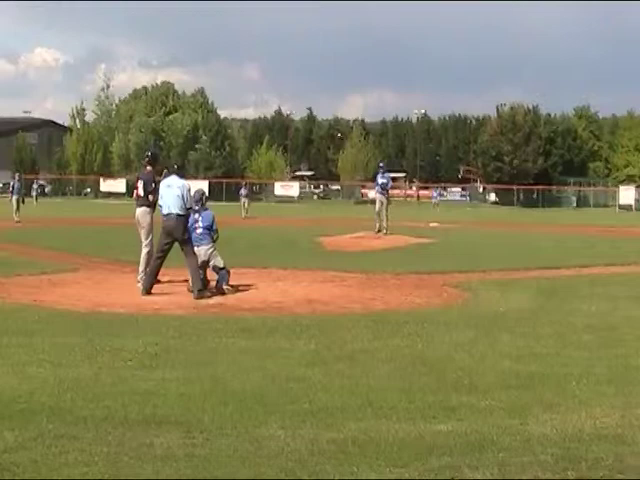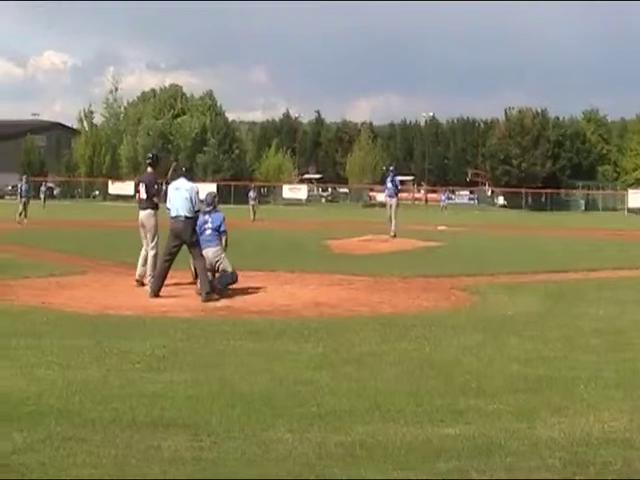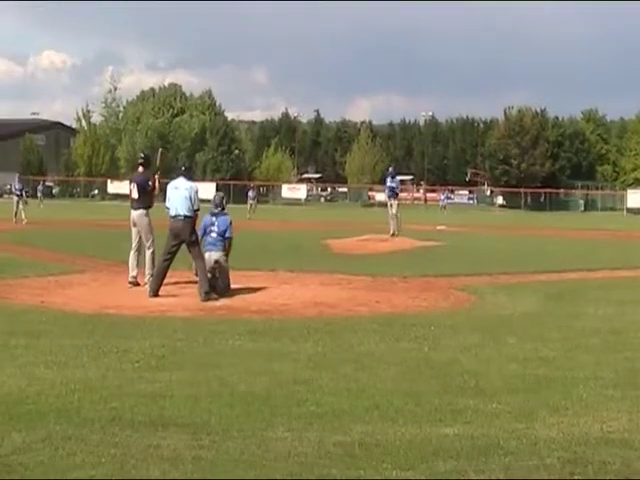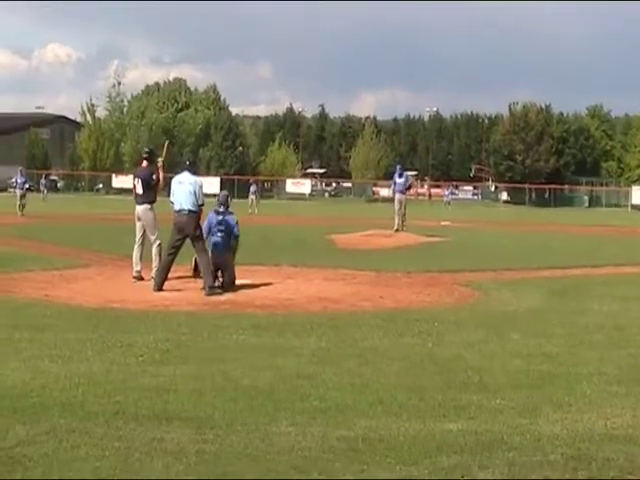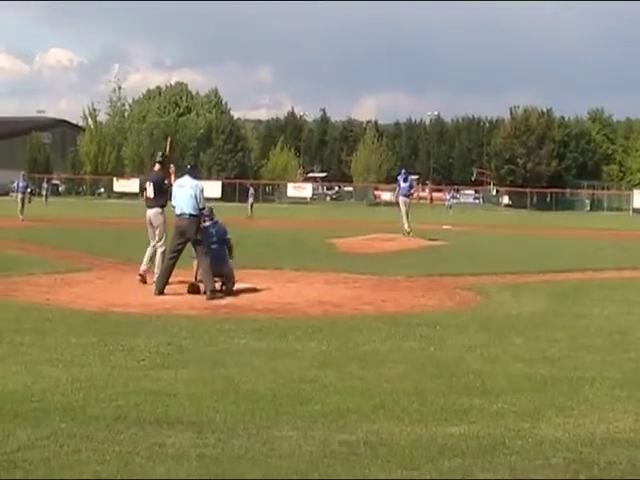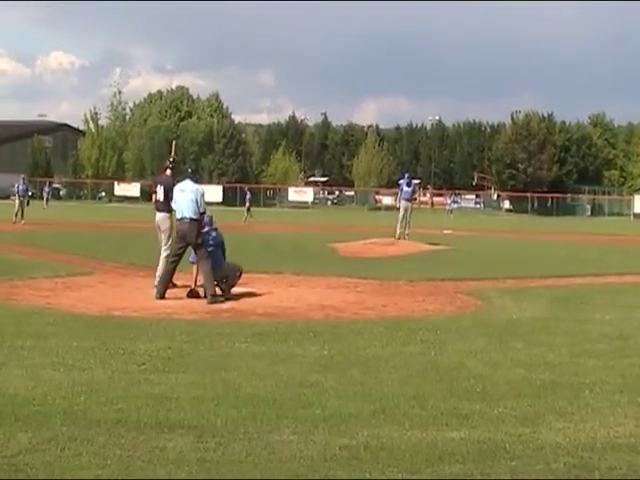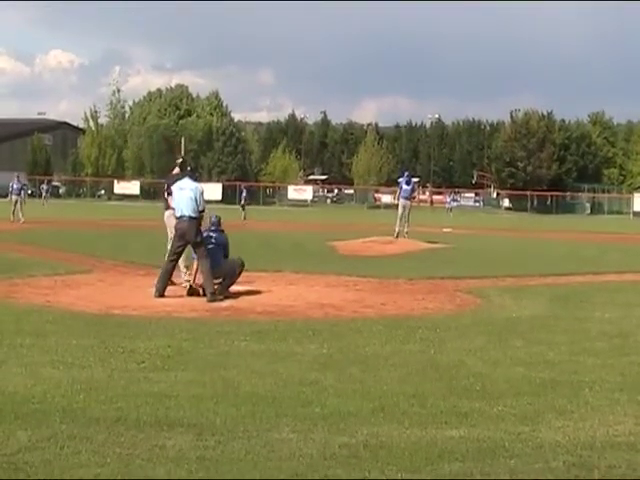
dt=0.4s
person 1, frame 1
left shoulder: (163, 183)
right shoulder: (184, 184)
left elbow: (160, 204)
right elbow: (188, 208)
left wrist: (167, 216)
right wrist: (187, 221)
left hip: (166, 221)
right hip: (179, 221)
left knee: (159, 255)
right knee: (190, 255)
left ankle: (146, 287)
right ankle: (198, 290)
person 1, frame 2
left shoulder: (171, 186)
right shoulder: (192, 187)
left elbow: (169, 207)
right elbow: (196, 210)
left wrist: (174, 218)
right wrist: (193, 224)
left hip: (174, 224)
right hip: (187, 224)
left knee: (167, 258)
right knee: (198, 258)
left ankle: (154, 290)
right ankle: (206, 292)
person 1, frame 3
left shoulder: (170, 185)
right shoulder: (191, 186)
left elbow: (168, 206)
right elbow: (195, 210)
left wrist: (174, 218)
left hip: (173, 223)
right hip: (187, 223)
left knee: (166, 257)
right knee: (198, 257)
left ankle: (153, 289)
right ankle: (205, 292)
person 1, frame 4
left shoulder: (175, 180)
right shoulder: (196, 181)
left elbow: (172, 201)
right elbow: (200, 204)
left wrist: (178, 212)
right wrist: (197, 218)
left hip: (178, 217)
right hip: (191, 218)
left knee: (171, 251)
right knee: (202, 252)
left ankle: (157, 284)
right ankle: (209, 286)
person 1, frame 5
left shoulder: (176, 183)
right shoulder: (197, 184)
left elbow: (174, 204)
right elbow: (201, 208)
left wrist: (180, 215)
right wrist: (199, 221)
left hip: (179, 221)
right hip: (192, 221)
left knee: (172, 255)
right knee: (202, 256)
left ankle: (159, 287)
right ankle: (210, 290)
person 1, frame 6
left shoulder: (177, 188)
right shoulder: (198, 189)
left elbow: (174, 208)
right elbow: (202, 212)
left wrist: (181, 220)
right wrist: (200, 225)
left hip: (180, 225)
right hip: (193, 225)
left knee: (172, 259)
right knee: (203, 259)
left ankle: (160, 291)
right ankle: (211, 295)
person 1, frame 7
left shoulder: (175, 186)
right shoulder: (197, 187)
left elbow: (174, 206)
right elbow: (201, 211)
left wrist: (180, 217)
right wrist: (198, 224)
left hip: (179, 224)
right hip: (192, 224)
left knee: (172, 257)
right knee: (203, 257)
left ankle: (159, 290)
right ankle: (210, 293)
person 2, frame 1
left shoulder: (139, 175)
right shoulder: (151, 176)
left elbow: (134, 195)
right elbow: (151, 198)
right wrist: (157, 195)
left hip: (138, 210)
right hip: (146, 211)
left knee: (146, 244)
right knee: (147, 245)
left ankle: (148, 274)
right ankle: (142, 278)
person 2, frame 2
left shoulder: (141, 178)
right shoulder: (153, 178)
left elbow: (137, 197)
right elbow: (156, 199)
right wrist: (162, 192)
left hip: (141, 213)
right hip: (150, 213)
left knee: (145, 246)
right knee: (152, 247)
left ankle: (139, 276)
right ankle: (150, 280)
person 2, frame 3
left shoulder: (133, 177)
right shoulder: (146, 176)
left elbow: (131, 195)
right elbow: (155, 192)
right wrist: (156, 180)
left hip: (133, 212)
right hip: (142, 212)
left knee: (135, 247)
right knee: (149, 247)
left ankle: (132, 278)
right ankle: (149, 278)
person 2, frame 4
left shoulder: (136, 172)
right shoulder: (150, 171)
left elbow: (134, 191)
right elbow: (160, 184)
right wrist: (160, 169)
left hip: (138, 207)
right hip: (147, 208)
left knee: (139, 241)
right knee: (155, 241)
left ankle: (136, 272)
right ankle: (156, 272)
person 2, frame 5
left shoulder: (148, 177)
right shoulder: (161, 176)
left elbow: (144, 196)
right elbow: (171, 189)
right wrist: (172, 174)
left hip: (148, 211)
right hip: (158, 211)
left knee: (152, 244)
right knee: (160, 246)
left ankle: (143, 270)
right ankle: (157, 277)
person 2, frame 6
left shoulder: (157, 179)
right shoulder: (171, 182)
left elbow: (153, 199)
right elbow: (171, 203)
left hip: (158, 215)
right hip: (166, 215)
left knee: (164, 248)
right knee: (166, 249)
right ankle: (159, 279)
person 2, frame 7
left shoulder: (170, 178)
right shoulder: (174, 178)
right elbow: (170, 199)
left hip: (169, 214)
right hip: (172, 214)
left knee: (171, 247)
right ankle: (185, 277)
